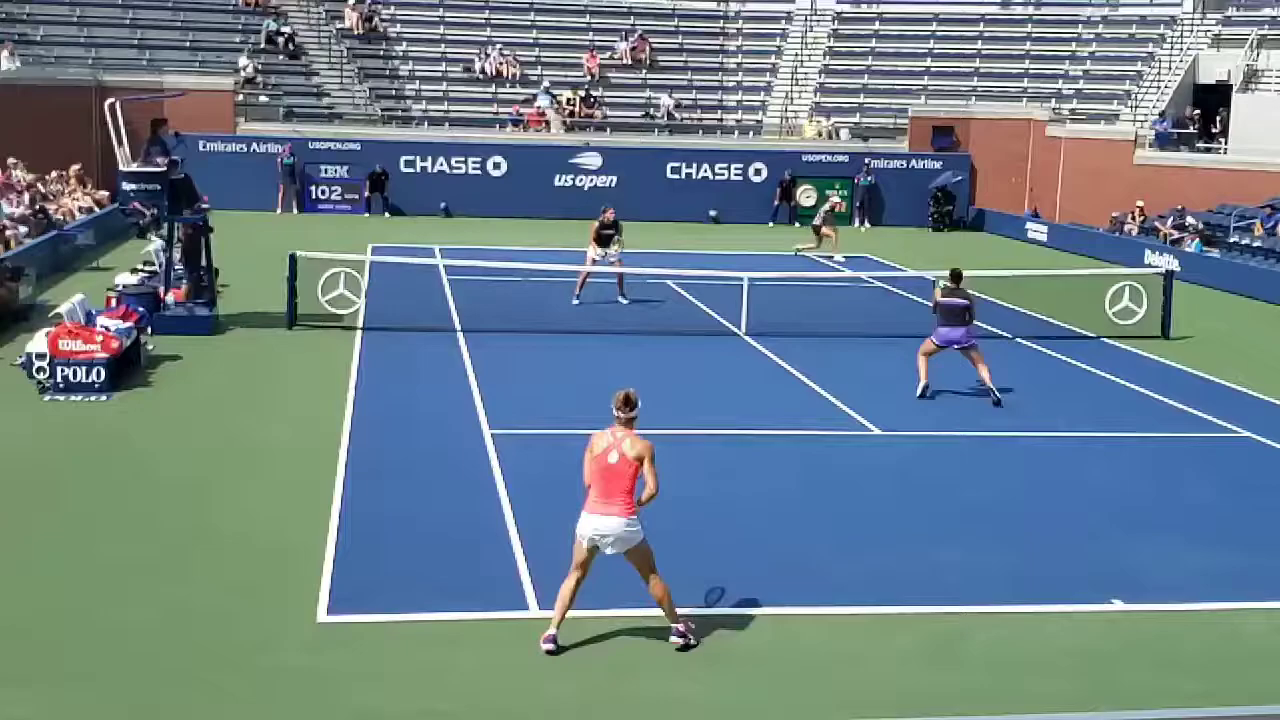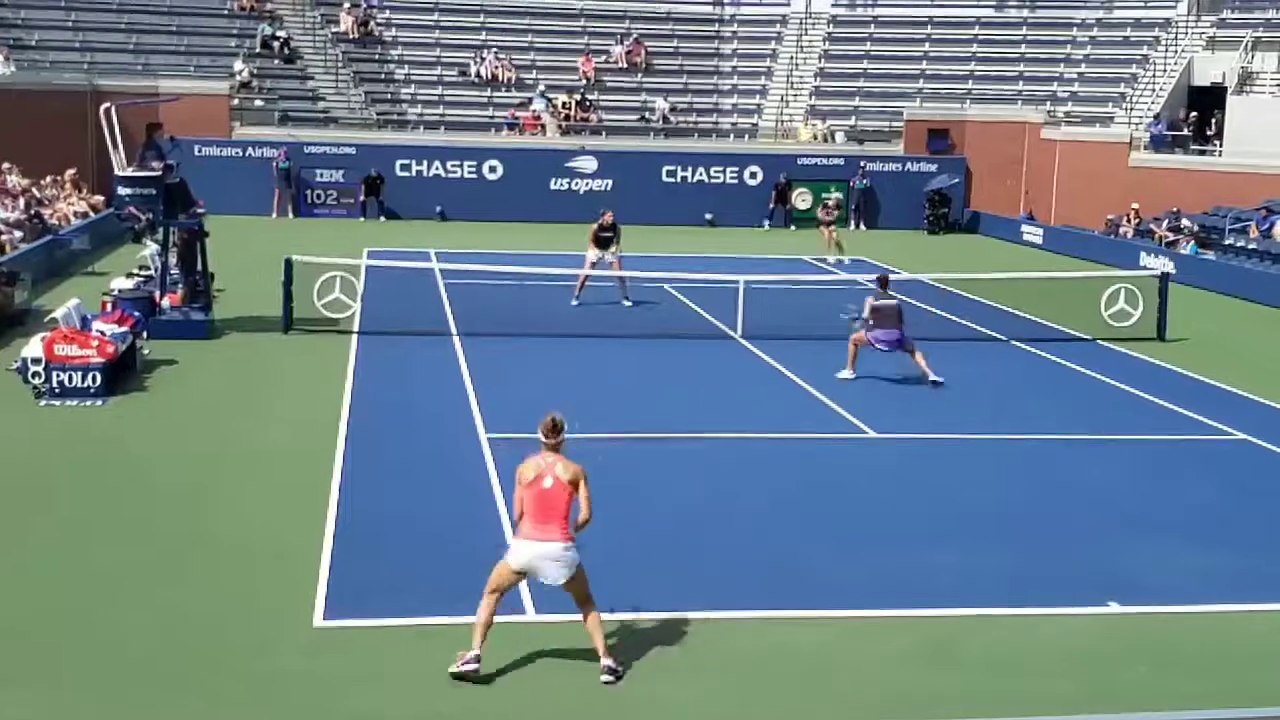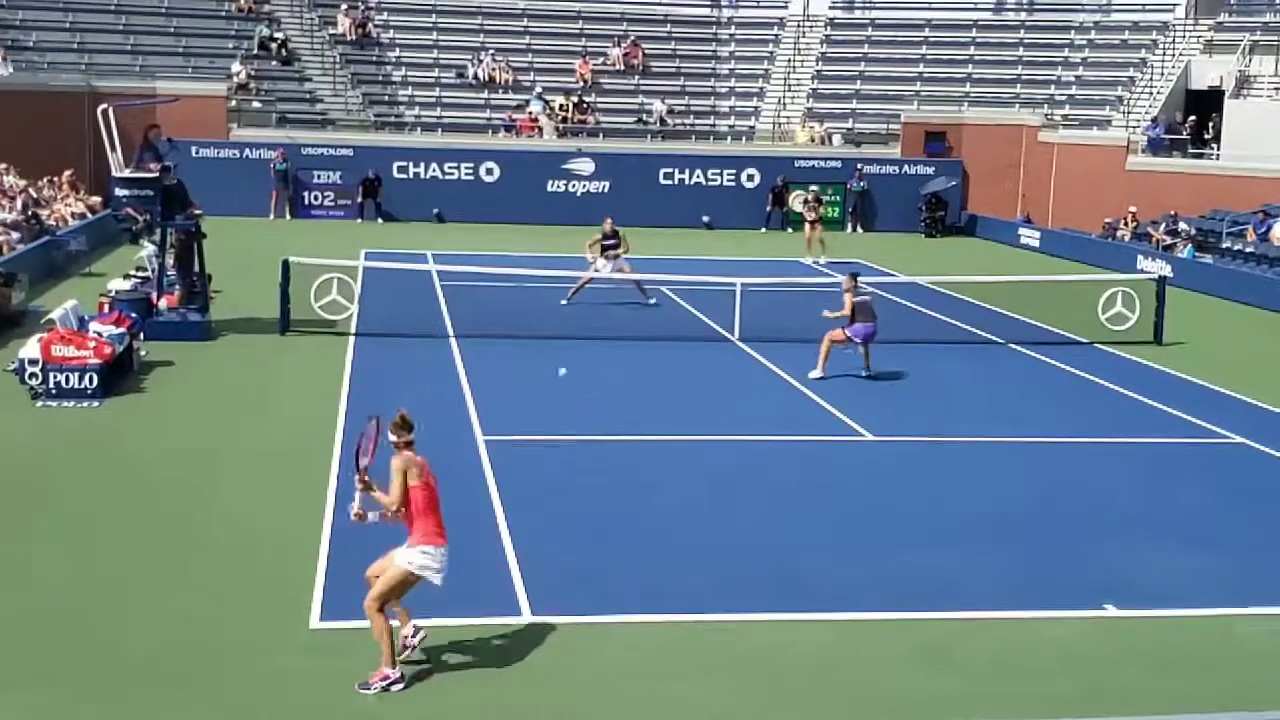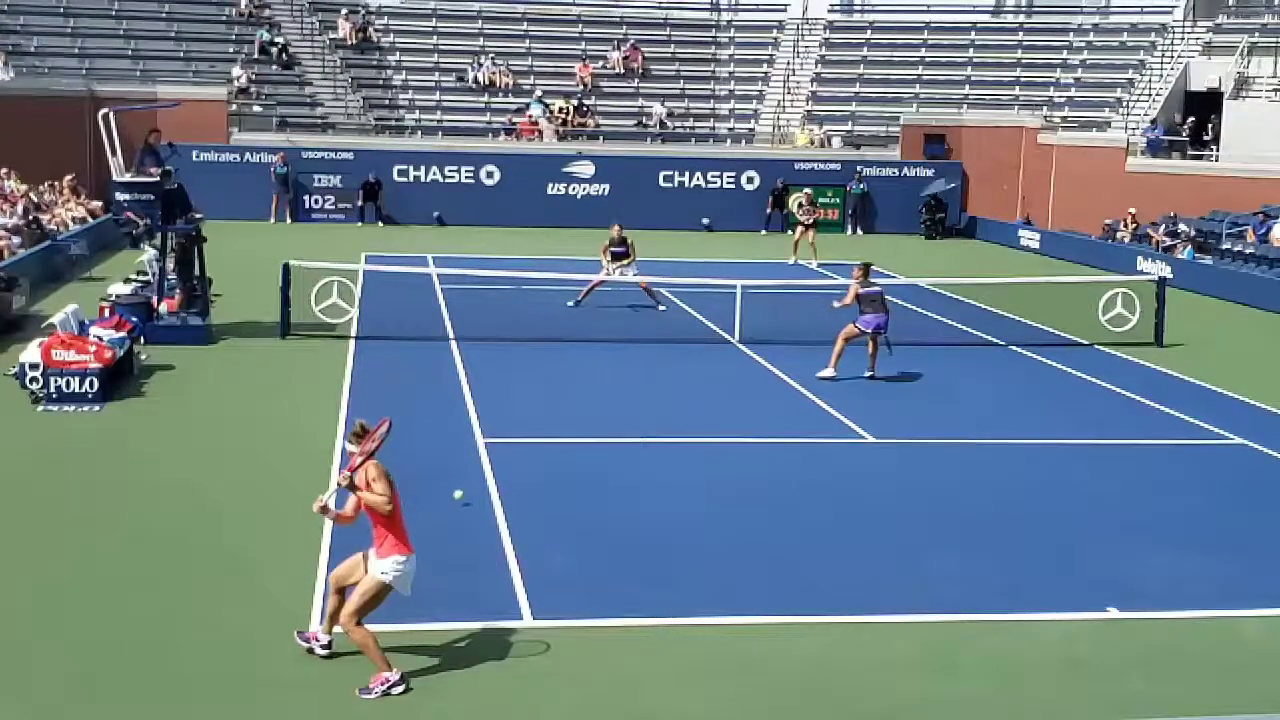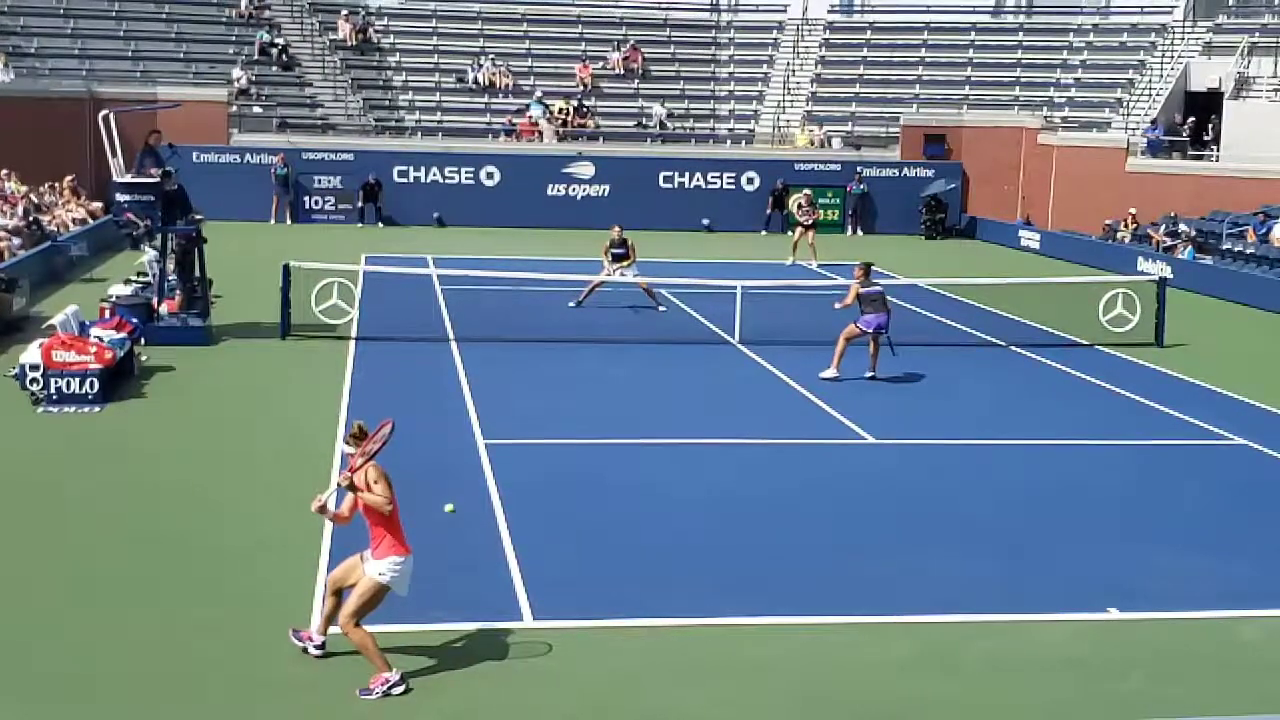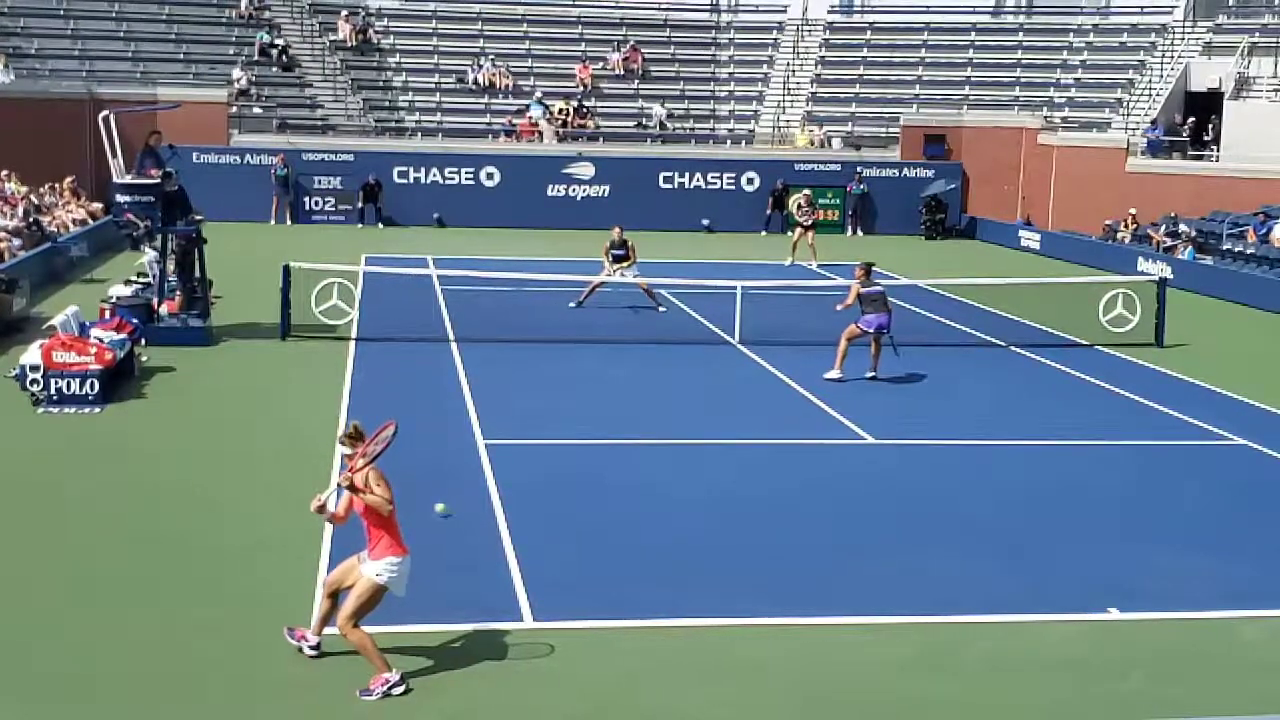
dt=0.4s
person 1, frame 1
left shoulder: (596, 439)
right shoulder: (643, 446)
left elbow: (588, 481)
right elbow: (652, 489)
left hip: (591, 518)
right hip: (623, 522)
left knee: (576, 574)
right knee: (651, 575)
left ankle: (551, 633)
right ankle: (677, 628)
person 1, frame 2
left shoulder: (525, 467)
right shoulder: (575, 471)
left elbow: (518, 515)
right elbow: (585, 515)
left hip: (526, 545)
right hip: (559, 547)
left knee: (491, 596)
right knee: (586, 604)
left ankle: (473, 656)
right ankle: (606, 663)
person 1, frame 3
left shoulder: (399, 462)
right shoulder: (420, 464)
left elbow: (395, 504)
left wrist: (371, 490)
right wrist: (368, 515)
left hip: (424, 548)
right hip: (427, 545)
left knee: (373, 603)
right knee: (373, 575)
left ankle: (391, 672)
right ankle: (411, 631)
person 1, frame 4
left shoulder: (373, 468)
right shoulder: (360, 474)
left elbow: (387, 506)
right elbow: (348, 517)
left wrist: (354, 490)
right wrist: (327, 511)
left hip: (394, 558)
right hip: (381, 553)
left knee: (348, 620)
right knee: (336, 580)
left ankle: (390, 677)
right ankle: (323, 639)
person 1, frame 5
left shoulder: (372, 470)
right shoulder: (357, 475)
left elbow: (386, 506)
right elbow: (344, 517)
left wrist: (355, 491)
right wrist: (325, 511)
left hip: (391, 559)
right hip: (377, 554)
left knee: (347, 621)
right knee: (333, 582)
left ankle: (390, 678)
right ankle: (317, 639)
person 1, frame 6
left shoulder: (370, 473)
right shoulder: (353, 477)
left elbow: (388, 507)
right elbow: (340, 517)
left wrist: (356, 491)
right wrist: (323, 511)
left hip: (388, 560)
right hip: (374, 555)
left knee: (346, 623)
right knee: (331, 584)
left ankle: (390, 678)
right ankle: (312, 639)
